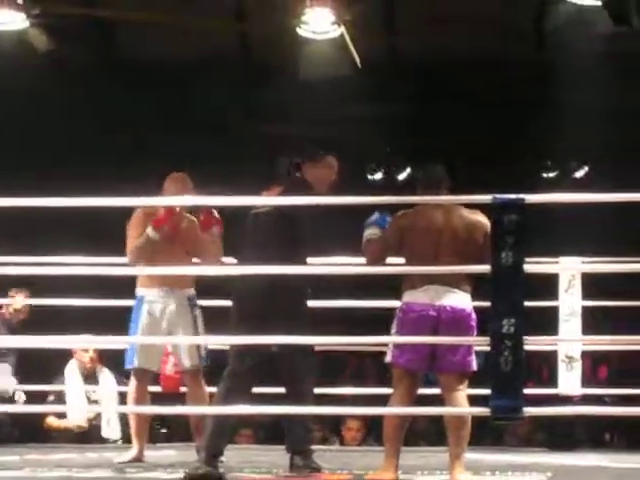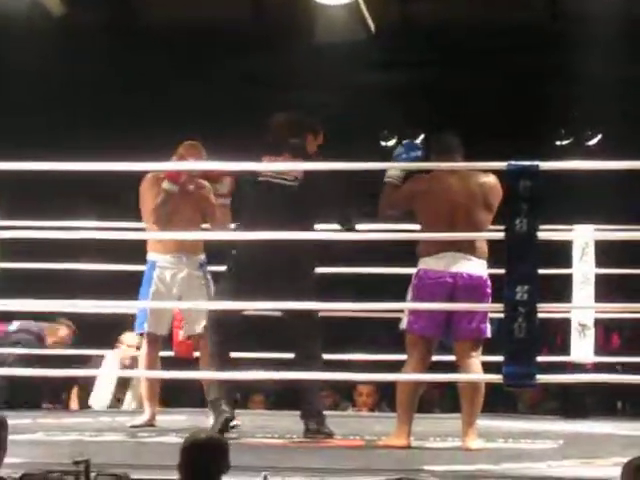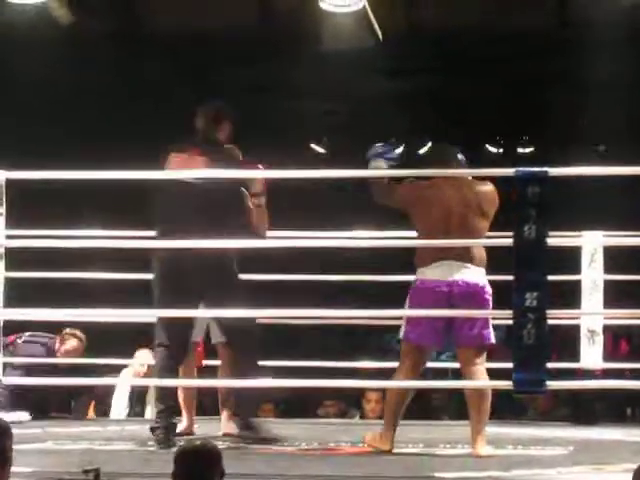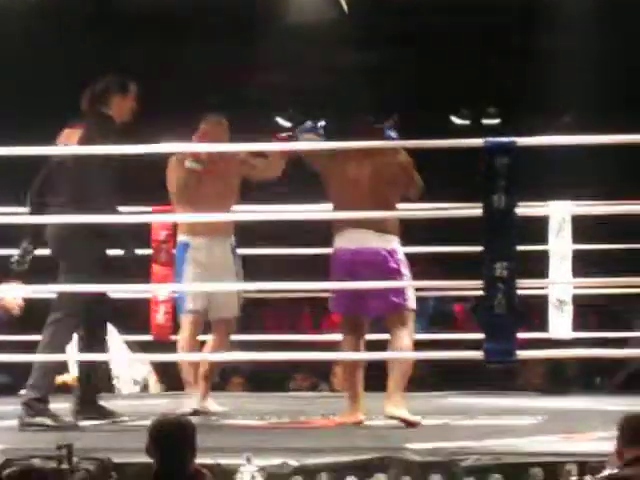
dt=0.5s
person 1, frame 1
left shoulder: (269, 195)
right shoulder: (299, 196)
right elbow: (310, 242)
left hip: (249, 291)
right hip: (282, 293)
left knee: (238, 373)
right knee: (298, 373)
person 1, frame 2
left shoulder: (257, 163)
right shoulder: (313, 171)
left elbow: (242, 211)
left hip: (249, 258)
right hip: (291, 262)
left knee: (221, 328)
right knee: (306, 339)
left ankle: (222, 404)
right ankle: (313, 418)
person 1, frame 3
left shoulder: (174, 158)
right shoulder: (227, 160)
left elbow: (162, 211)
right elbow: (237, 218)
left hip: (169, 258)
right hip: (209, 259)
left knee: (169, 345)
right knee: (243, 338)
left ankle: (163, 426)
right ankle: (246, 419)
person 1, frame 4
left shoulder: (72, 132)
right shoulder: (104, 134)
left elbow: (42, 186)
right elbow: (99, 193)
right wrist: (120, 234)
left hip: (63, 229)
right hip: (81, 233)
left knee: (94, 314)
right knee: (67, 316)
left ankle: (87, 399)
right ankle: (34, 405)
person 2, frame 1
left shoulder: (406, 219)
right shoulder: (477, 221)
left elbow: (373, 258)
right elbow: (487, 265)
left wrist: (372, 230)
left hip: (417, 304)
right hip: (458, 306)
left knee: (403, 387)
right knee: (456, 388)
person 2, frame 2
left shoulder: (421, 185)
right shoulder: (490, 184)
left elbow: (386, 207)
left wrist: (396, 170)
left hip: (433, 270)
right hip: (474, 272)
left knee: (417, 354)
right knee: (470, 355)
left ankle: (402, 431)
right ankle: (470, 433)
person 2, frame 3
left shoulder: (417, 191)
right shoulder: (486, 191)
left elbow: (382, 194)
left wrist: (378, 165)
left hip: (431, 281)
right hip: (472, 280)
left knee: (410, 362)
right knee: (475, 364)
left ankle: (386, 435)
right ankle: (479, 441)
person 2, frame 4
left shoulder: (333, 162)
right shoulder: (395, 160)
left elbow: (311, 155)
right elbow: (414, 190)
left wrist: (307, 136)
left hip: (345, 249)
right hip: (382, 248)
left knee: (353, 331)
right knee: (402, 325)
left ankle: (353, 408)
right ankle: (395, 399)
person 3, frame 1
left shoulder: (191, 221)
right shoulder: (143, 216)
left elbow: (213, 262)
right elbow: (133, 257)
left wrist: (213, 231)
right wrist: (156, 228)
left hip: (183, 300)
right hip: (150, 301)
left knee: (193, 374)
right knee: (139, 373)
left ankle: (200, 442)
right ankle: (138, 446)
person 3, frame 2
left shoulder: (202, 187)
right shoulder: (154, 180)
left elbow: (222, 228)
right elbow: (156, 219)
left wrist: (223, 191)
right wrist: (172, 182)
left hip: (194, 266)
right hip: (161, 266)
left knee: (206, 338)
right knee: (150, 338)
right ankle: (149, 411)
person 3, frame 3
left shoulder: (237, 194)
right shoulder: (193, 187)
left elbow: (259, 231)
right elbow: (194, 224)
left wrist: (258, 195)
right wrist: (217, 188)
left hip: (228, 273)
right hip: (196, 273)
left knee: (230, 349)
right knee: (186, 347)
left ankle: (227, 417)
right ankle: (187, 418)
person 3, frame 4
left shoulder: (235, 161)
right shoulder: (180, 160)
left elbow: (271, 170)
right elbow: (179, 197)
right wrist: (194, 160)
left hip: (224, 247)
right hip: (193, 248)
left knee: (224, 326)
right knee: (192, 319)
left ankle: (202, 390)
right ankle: (193, 390)
